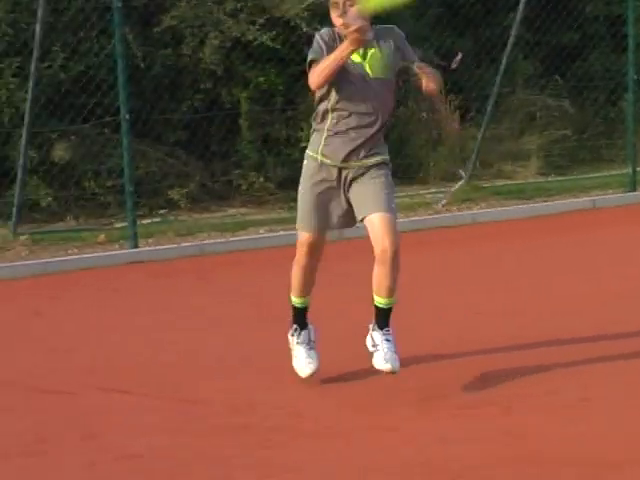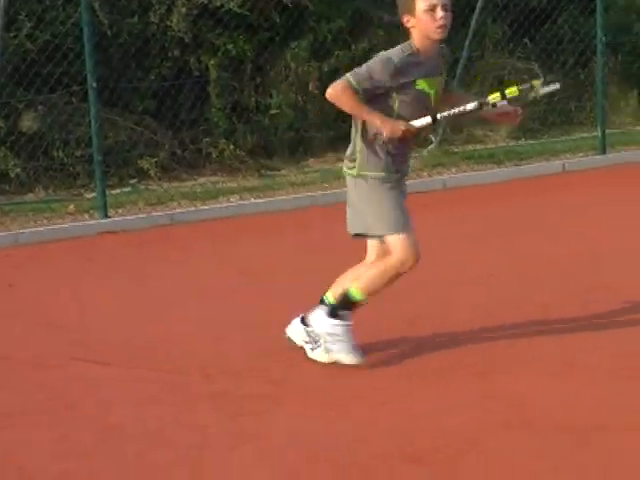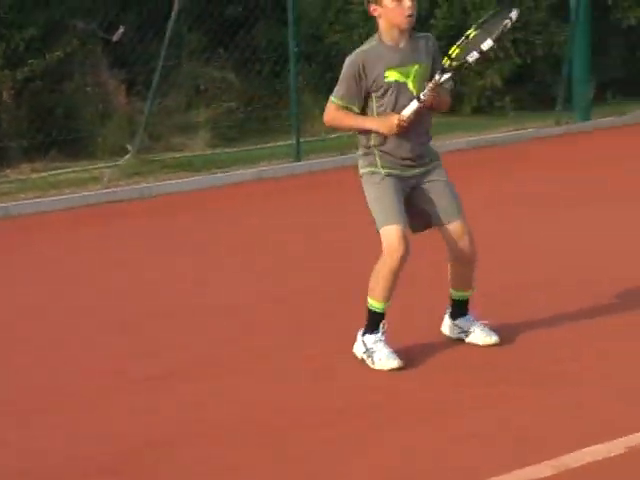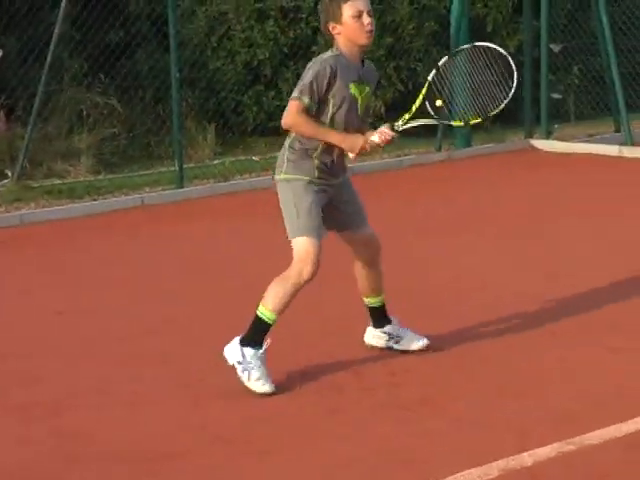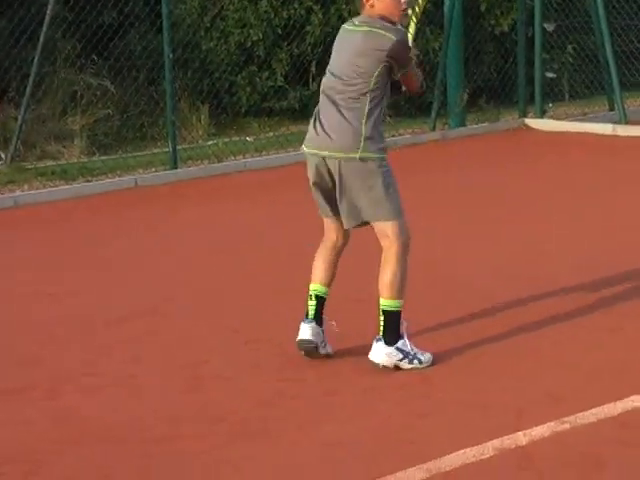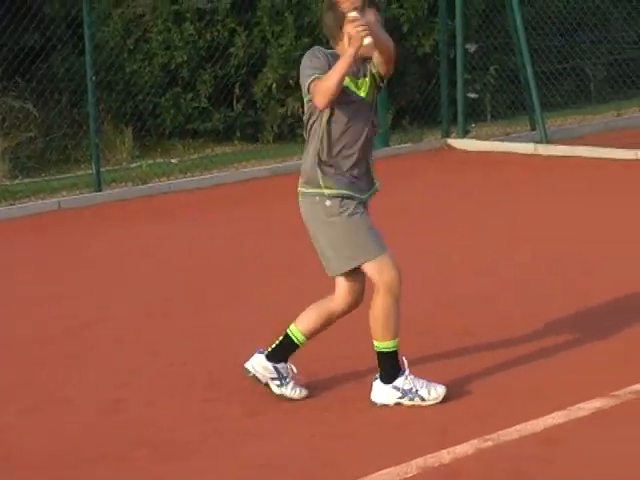
dt=0.7s
person 1, frame 1
left shoulder: (391, 38)
right shoulder: (326, 40)
left elbow: (424, 76)
right elbow: (315, 81)
left wrist: (430, 78)
right wrist: (349, 43)
left hip: (371, 163)
right hip: (323, 161)
left knee: (387, 244)
right knee: (307, 248)
left ankle: (381, 331)
right ankle: (301, 330)
person 1, frame 2
left shoulder: (437, 60)
right shoulder: (392, 62)
left elbow: (447, 99)
right elbow: (335, 91)
left wrist: (492, 112)
right wrist: (380, 121)
left hip: (393, 172)
right hip: (370, 170)
left knee: (379, 263)
right knee: (405, 257)
left ankle: (309, 324)
right ankle: (331, 315)
person 1, frame 3
left shoulder: (426, 45)
right shoulder: (361, 60)
left elbow: (444, 101)
right elbow: (332, 115)
left wrist: (434, 97)
right wrist: (376, 123)
left hip: (425, 165)
right hip: (381, 167)
left knee: (464, 246)
right knee: (396, 247)
left ankle: (459, 318)
right ankle: (370, 335)
person 1, frame 4
left shoulder: (368, 72)
right shoulder: (324, 66)
right elbow: (290, 118)
left wrist: (375, 136)
right wrist: (345, 140)
left hip: (333, 176)
right hip: (300, 175)
left knee: (368, 247)
right knee: (306, 266)
left ankle: (382, 326)
right ankle: (247, 346)
person 1, frame 5
left shoulder: (347, 30)
right shoulder: (393, 38)
right elbow: (414, 84)
right wrist: (413, 65)
left hip: (318, 148)
right hip: (358, 151)
left knee: (335, 236)
right knee: (396, 241)
left ankle: (312, 325)
right ankle: (390, 342)
person 1, frame 6
left shoulder: (372, 65)
right shoulder: (318, 57)
left elbow: (389, 59)
right elbow: (322, 99)
right wrist: (349, 49)
left hip: (356, 195)
right hip: (328, 195)
left knee: (350, 296)
right knee: (388, 280)
left ankle: (272, 361)
right ankle: (391, 379)
